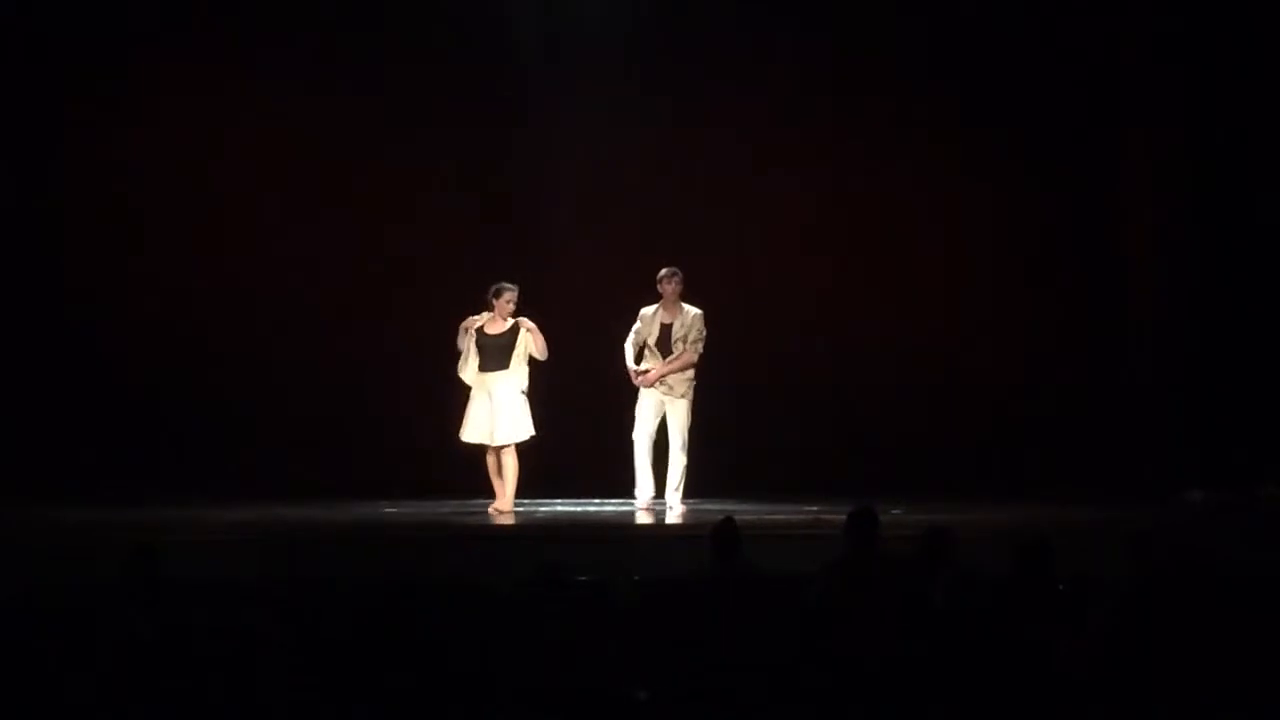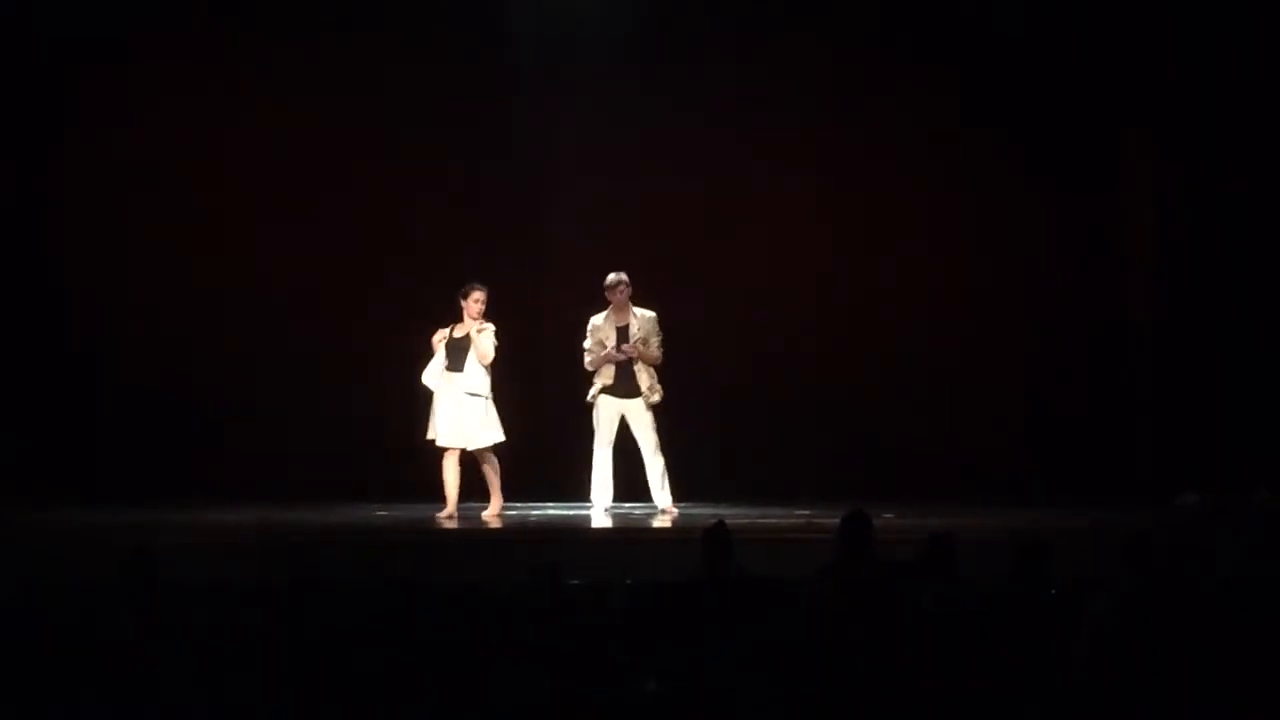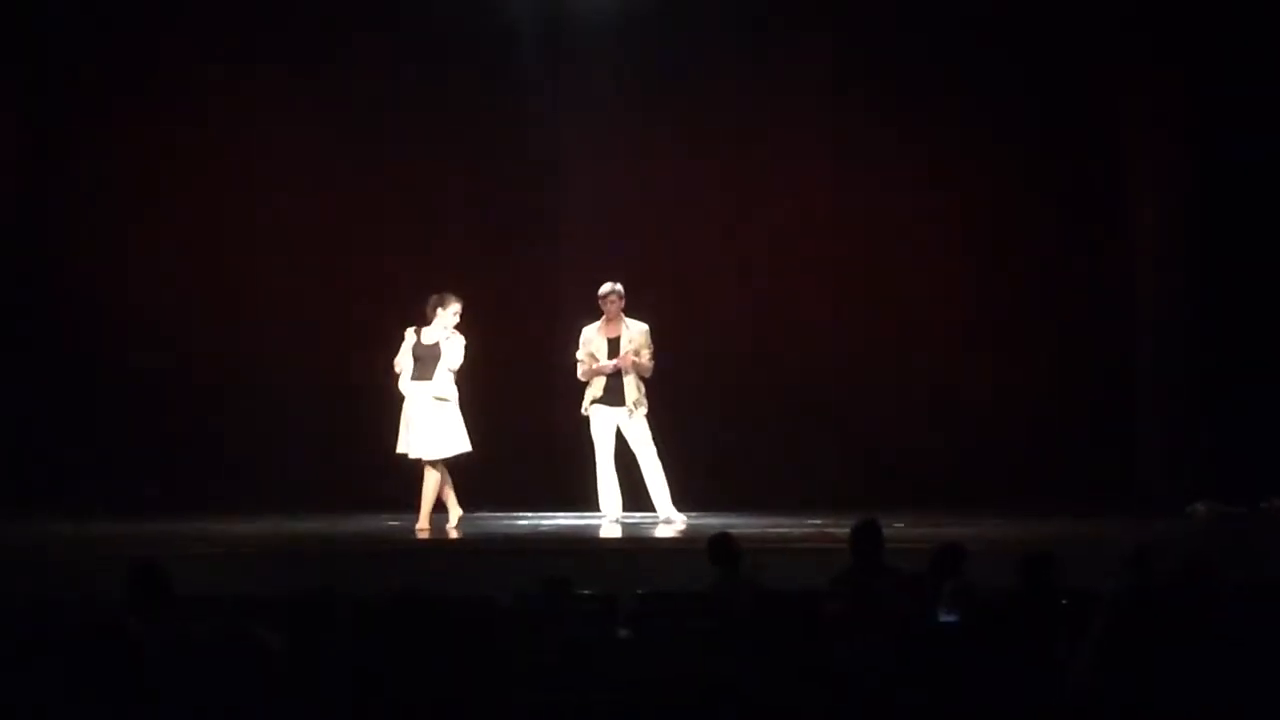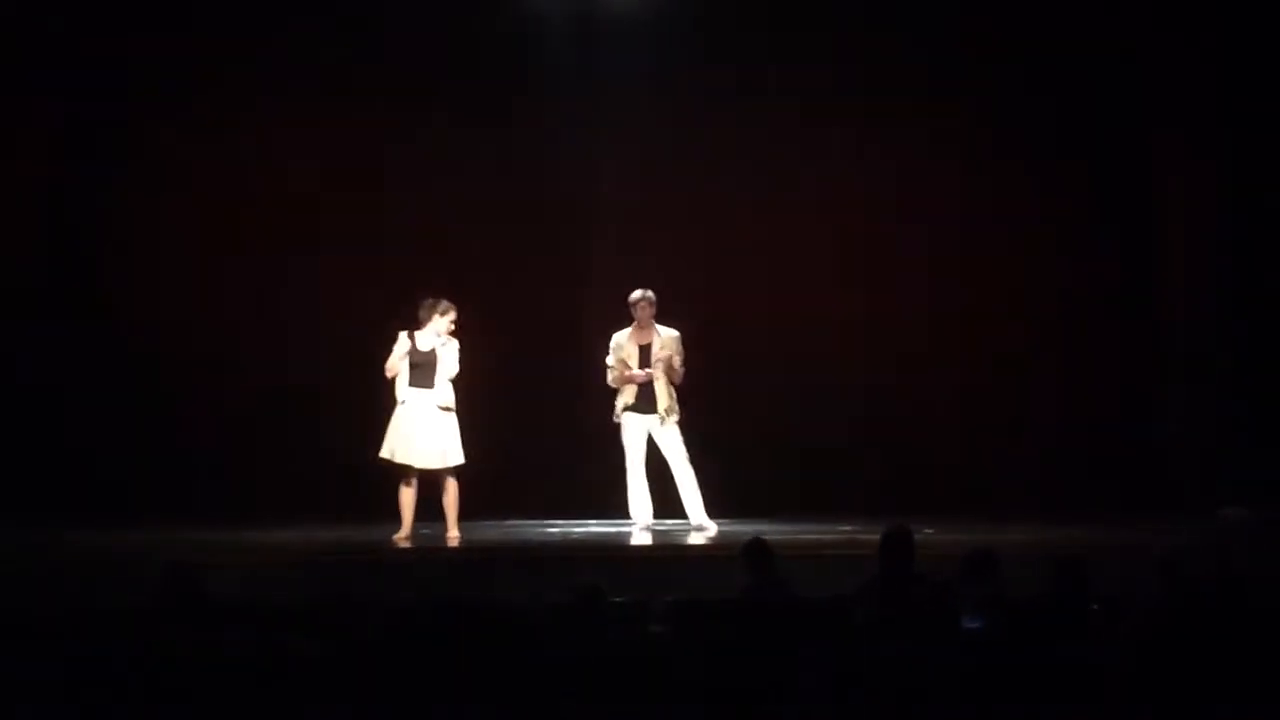
dt=1s
person 1, frame 1
left shoulder: (694, 316)
right shoulder: (647, 314)
left elbow: (691, 355)
right elbow: (631, 342)
left wrist: (659, 371)
right wrist: (630, 364)
left hip: (680, 386)
right hip: (651, 385)
left knee: (678, 444)
right knee: (642, 436)
left ankle: (674, 499)
right ankle: (643, 494)
person 1, frame 2
left shoulder: (647, 318)
right shoulder: (597, 322)
left elbow: (657, 357)
right elbow: (589, 363)
left wrist: (639, 352)
right wrist: (606, 356)
left hip: (638, 394)
right hip: (607, 393)
left knee: (651, 447)
right knee: (602, 447)
left ankle: (664, 502)
right ankle: (600, 502)
person 1, frame 3
left shoulder: (639, 330)
right shoulder: (589, 333)
left elbow: (648, 370)
right elbow: (581, 373)
left wrist: (634, 362)
right wrist: (598, 368)
left hip: (630, 404)
right hip: (600, 404)
left knee: (648, 455)
right knee: (604, 458)
left ankle: (666, 510)
right ankle: (611, 512)
person 1, frame 4
left shoulder: (669, 336)
right shoulder: (619, 339)
left elbow: (678, 377)
right elbow: (612, 378)
left wrist: (670, 367)
right wrist: (630, 376)
left hip: (661, 411)
right hip: (632, 410)
left knee: (680, 462)
right knee: (635, 465)
left ankle: (698, 517)
right ankle: (642, 519)
person 2, frame 1
left shoulder: (520, 328)
right shoulder: (480, 324)
left elbow: (542, 354)
right elbow: (463, 348)
left wrist: (534, 329)
right wrist: (462, 328)
left hip: (507, 387)
right hip: (482, 387)
left knee: (506, 445)
right knee: (490, 447)
left ankle: (508, 500)
right ankle: (499, 497)
person 2, frame 2
left shoulder: (485, 329)
right shoulder: (451, 330)
left elbow: (486, 359)
left wrist: (474, 334)
right wrist: (436, 344)
left hip: (472, 392)
right hip: (447, 391)
left knee: (482, 450)
right knee: (450, 450)
left ankle: (496, 500)
right ankle: (451, 505)
person 2, frame 3
left shoulder: (455, 339)
right shoulder: (414, 333)
left elbow: (453, 364)
right elbow: (398, 367)
left wrist: (443, 338)
right wrist: (408, 343)
left hip: (439, 401)
right hip: (415, 400)
left knee: (432, 462)
right knee: (433, 462)
left ankle: (424, 519)
right ankle: (453, 507)
person 2, frame 4
left shoulder: (449, 344)
right shoulder: (408, 338)
left elbow: (449, 373)
right elbow: (390, 372)
left wrist: (440, 345)
right wrist: (402, 350)
left hip: (438, 409)
right hip: (411, 408)
left knee: (446, 471)
right knee: (408, 471)
left ankle: (452, 528)
right ankle: (406, 528)
